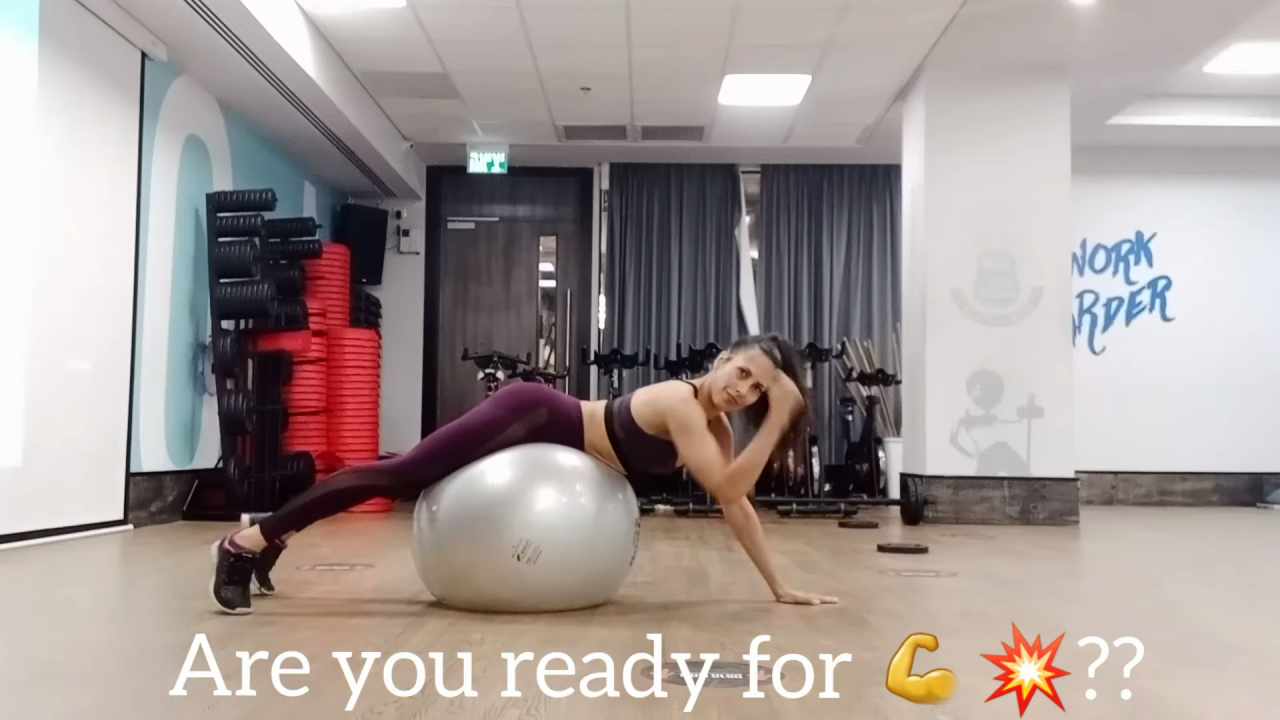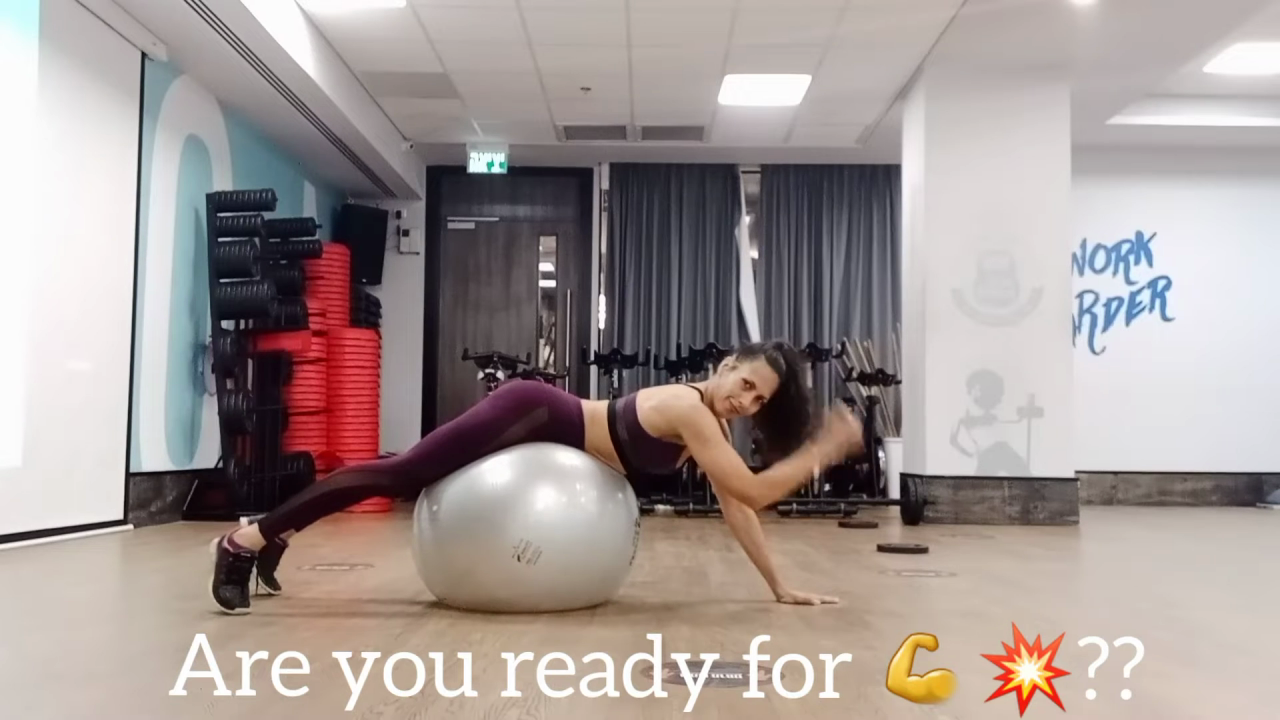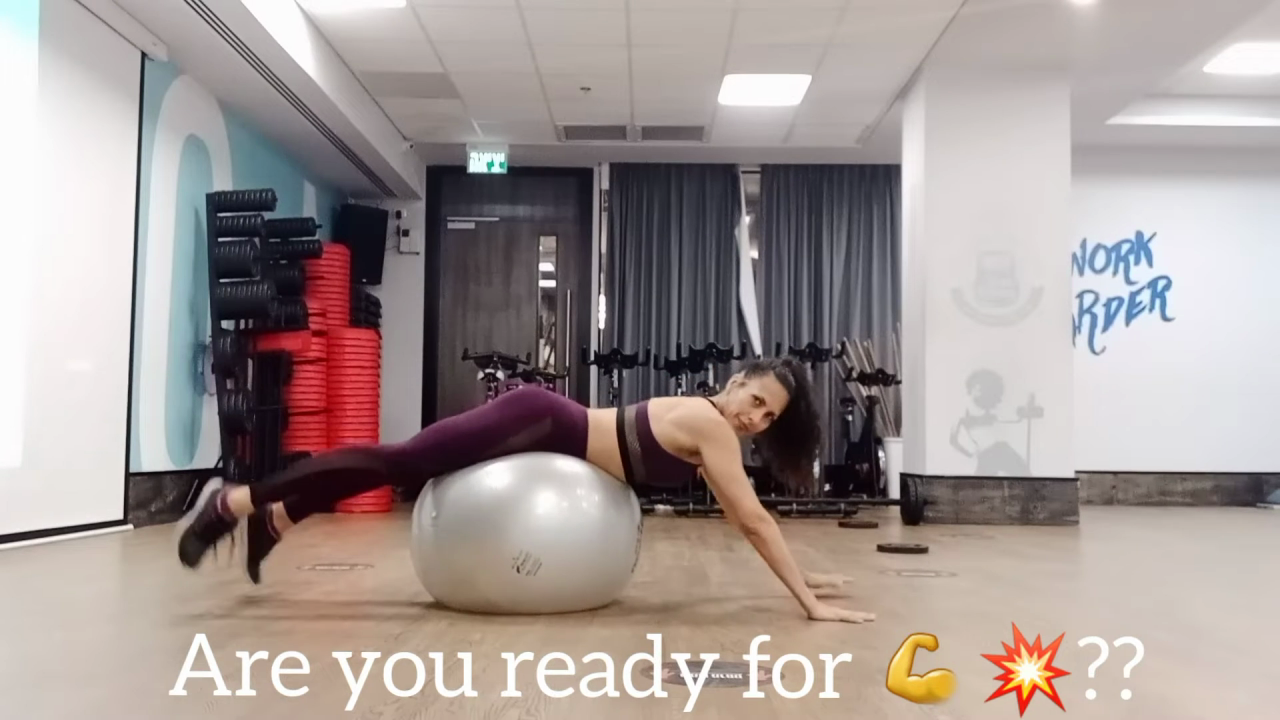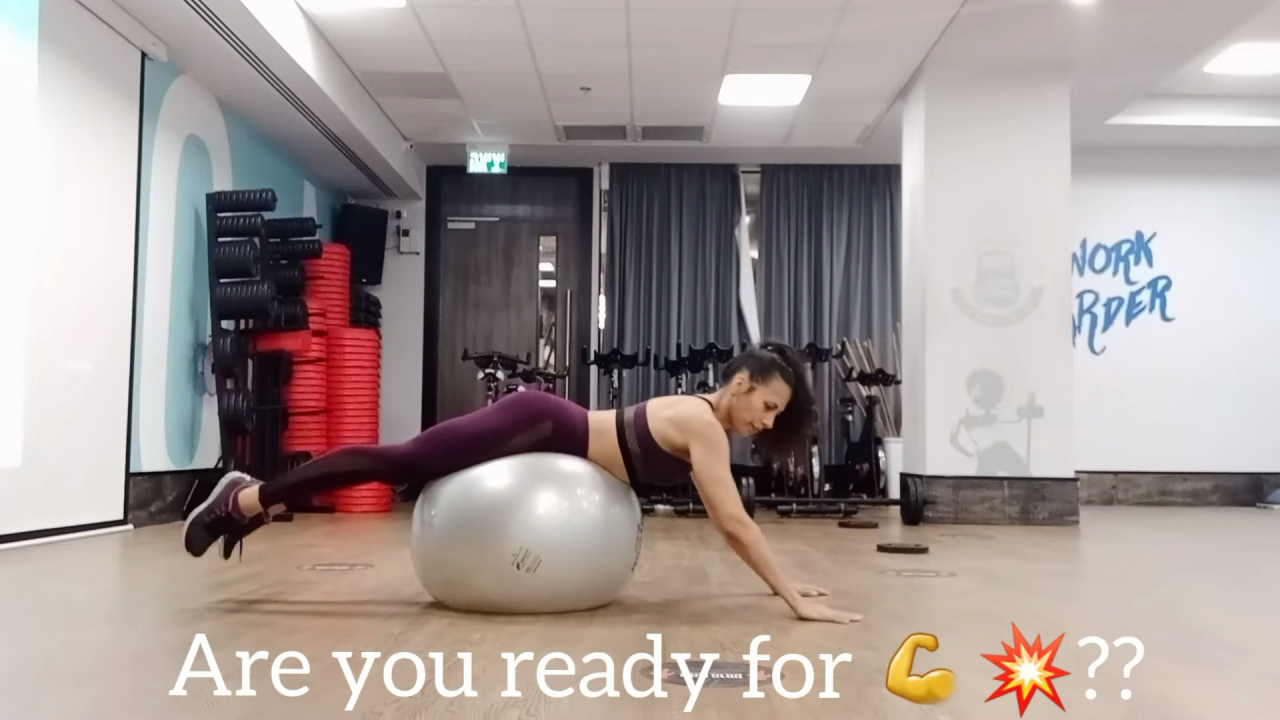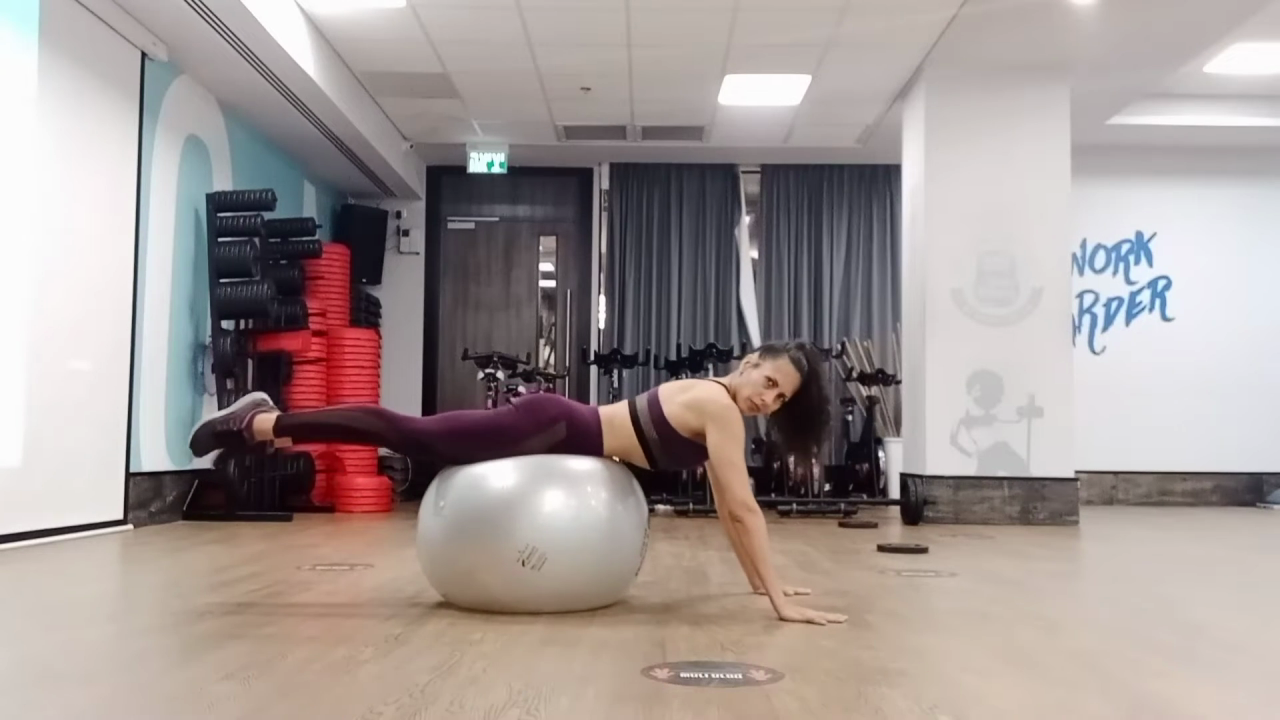
dt=1s
person 1, frame 1
left shoulder: (715, 422)
right shoulder: (682, 402)
left elbow: (733, 504)
right elbow: (730, 488)
left wrist: (781, 587)
right wrist: (778, 420)
left hip: (546, 436)
right hip: (529, 418)
left knee: (411, 480)
right knee: (398, 475)
left ankle: (273, 534)
right ankle: (248, 540)
person 1, frame 2
left shoulder: (713, 421)
right shoulder: (691, 409)
left elbow: (736, 507)
right elbow: (757, 492)
left wrist: (781, 587)
right wrist: (828, 448)
left hip: (545, 429)
right hip: (531, 417)
left knee: (411, 475)
right knee: (400, 474)
left ankle: (275, 534)
right ankle: (248, 538)
person 1, frame 3
left shoulder: (712, 431)
right shoulder: (709, 423)
left elbow: (739, 518)
right elbow: (755, 519)
left wrist: (800, 576)
right wrist: (811, 602)
left hip: (547, 434)
right hip: (539, 425)
left knee: (405, 469)
right knee: (396, 461)
left ankle: (274, 517)
right ankle: (236, 500)
person 1, frame 4
left shoulder: (703, 423)
right shoulder: (702, 423)
left elbow: (726, 521)
right elbow: (736, 522)
left wrist: (782, 582)
right wrist: (794, 599)
left hip: (545, 433)
right hip: (537, 427)
left knee: (403, 467)
right knee: (398, 464)
left ankle: (256, 498)
right ankle: (244, 502)
person 1, frame 5
left shoulder: (716, 408)
right shoulder: (717, 405)
left elbow: (725, 507)
right elbow: (743, 509)
left wrist: (758, 580)
right wrist: (779, 599)
left hip: (559, 434)
right hip: (551, 430)
left knee: (415, 439)
right knee: (410, 435)
left ankle: (263, 423)
right ankle: (258, 423)
